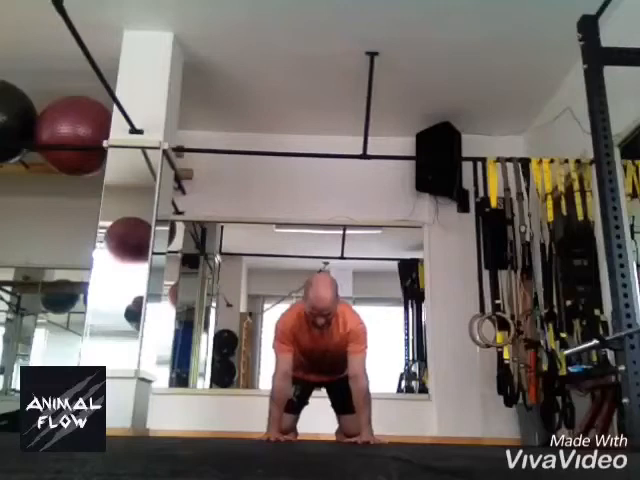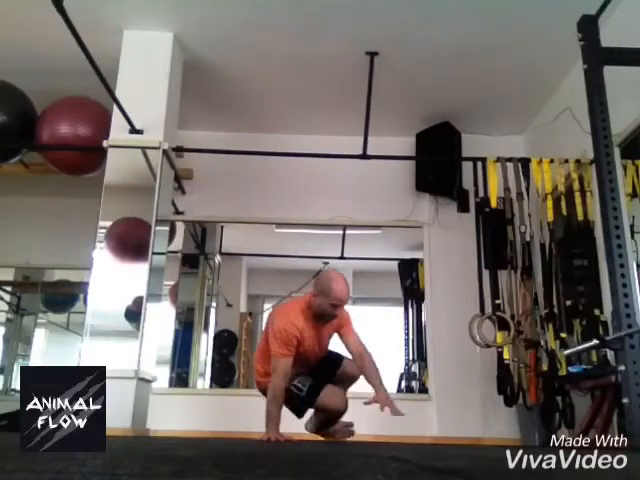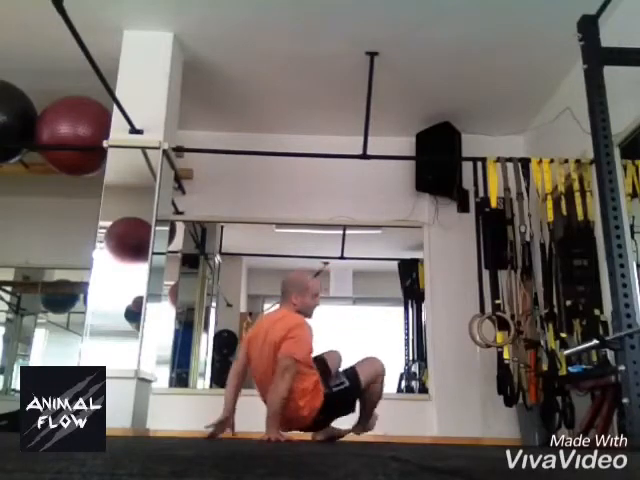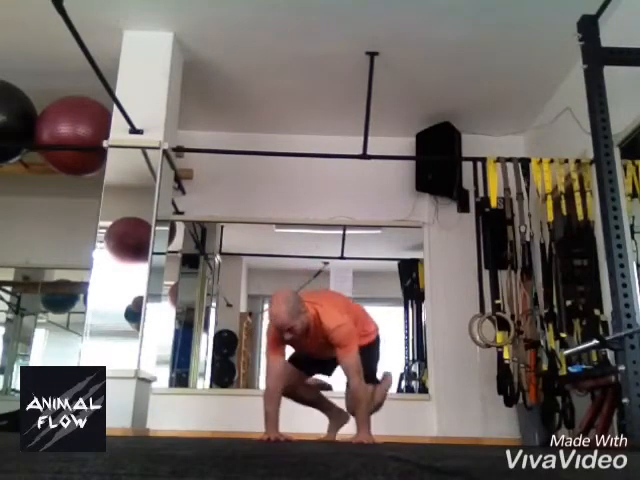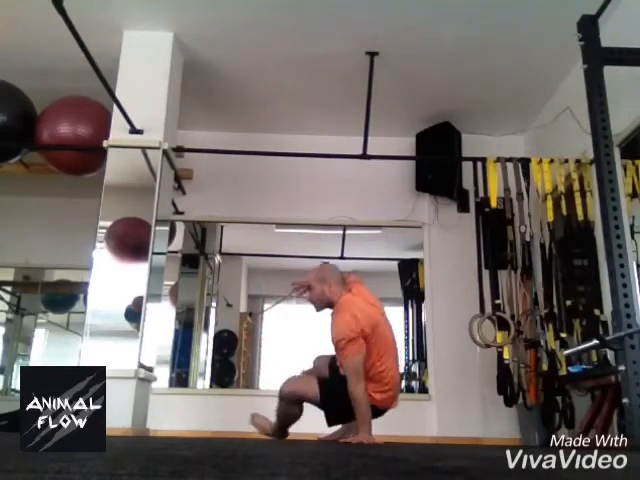
dt=1s
person 1, frame 1
left shoulder: (353, 324)
right shoulder: (288, 322)
left elbow: (358, 377)
right elbow: (282, 375)
left wrist: (366, 431)
right wrist: (272, 429)
left hip: (339, 373)
right hip: (301, 372)
left knee: (354, 433)
right knee: (283, 429)
left ankle: (342, 433)
right ankle: (291, 432)
person 1, frame 2
left shoulder: (336, 314)
right shoulder: (288, 321)
left elbow: (360, 352)
right elbow: (279, 378)
left wrist: (381, 391)
right wrist: (272, 430)
right hip: (273, 376)
left knee: (353, 368)
right knee: (338, 402)
left ankle: (319, 420)
right ankle: (317, 425)
person 1, frame 3
left shoulder: (258, 326)
right shoulder: (298, 326)
left elbow: (236, 372)
right elbow: (283, 376)
left wrist: (227, 415)
right wrist: (272, 429)
right hip: (309, 411)
left knee: (334, 357)
right knee: (375, 366)
left ankle: (322, 428)
right ankle: (363, 423)
person 1, frame 4
left shoulder: (335, 321)
right shoulder: (279, 323)
left elbow: (355, 379)
right elbow: (274, 378)
left wrist: (363, 432)
right wrist: (271, 429)
left hip: (361, 339)
left knee: (357, 408)
right knee: (284, 384)
left ankle: (382, 385)
right ankle: (335, 414)
person 1, frame 5
left shoulder: (345, 322)
right shoulder: (358, 293)
left elbow: (356, 383)
right elbow: (351, 278)
left wrist: (365, 433)
right wrist: (311, 283)
left hip: (373, 397)
right hip: (381, 379)
left knee: (291, 388)
right knee: (320, 365)
left ankle: (279, 431)
right ankle: (349, 427)
